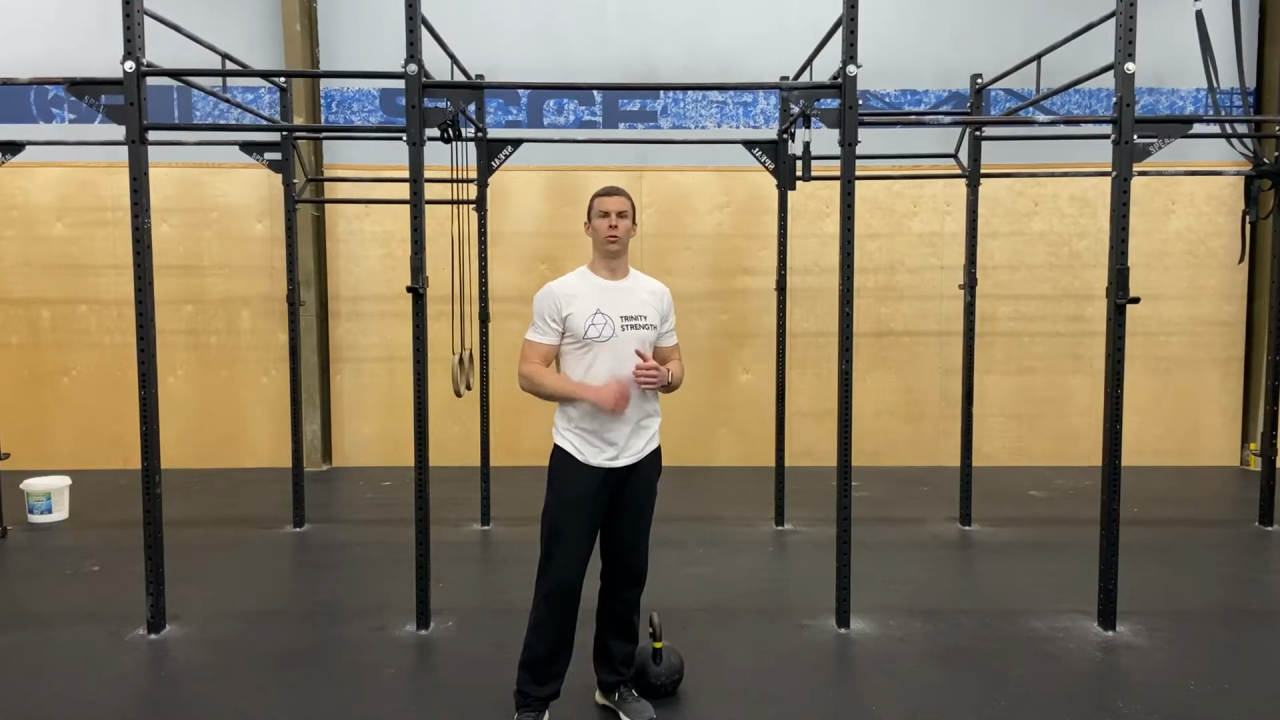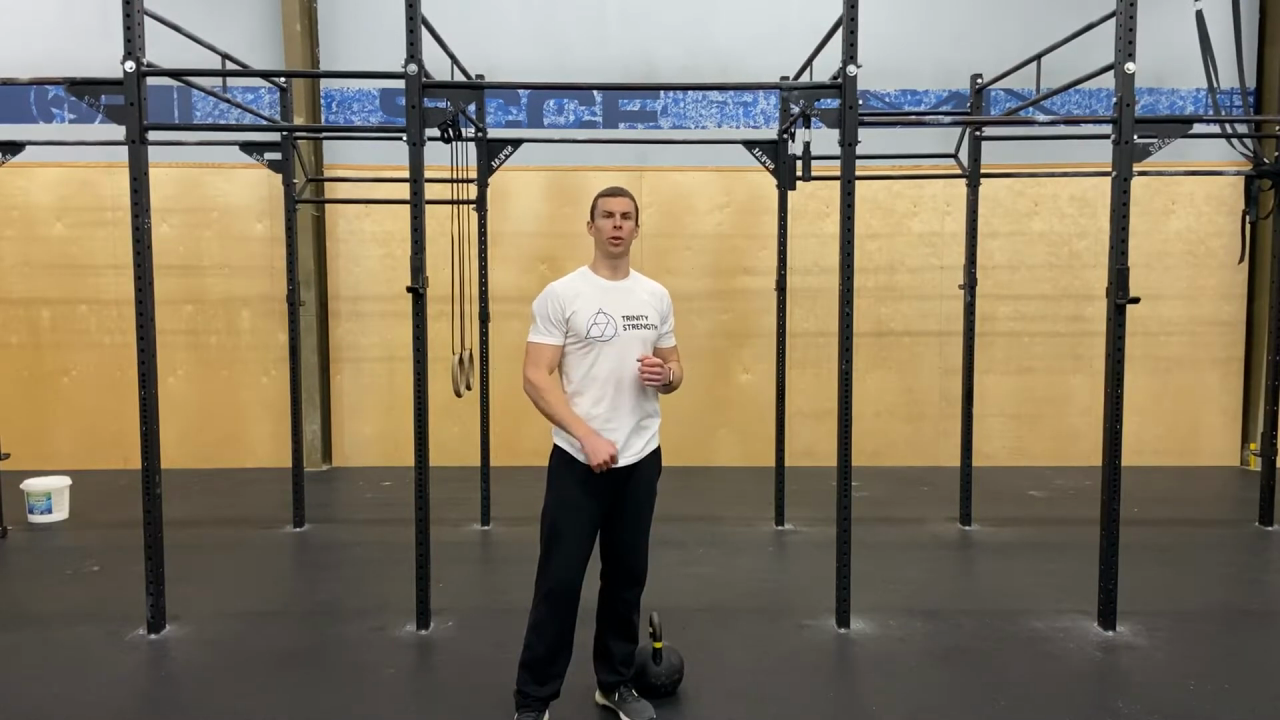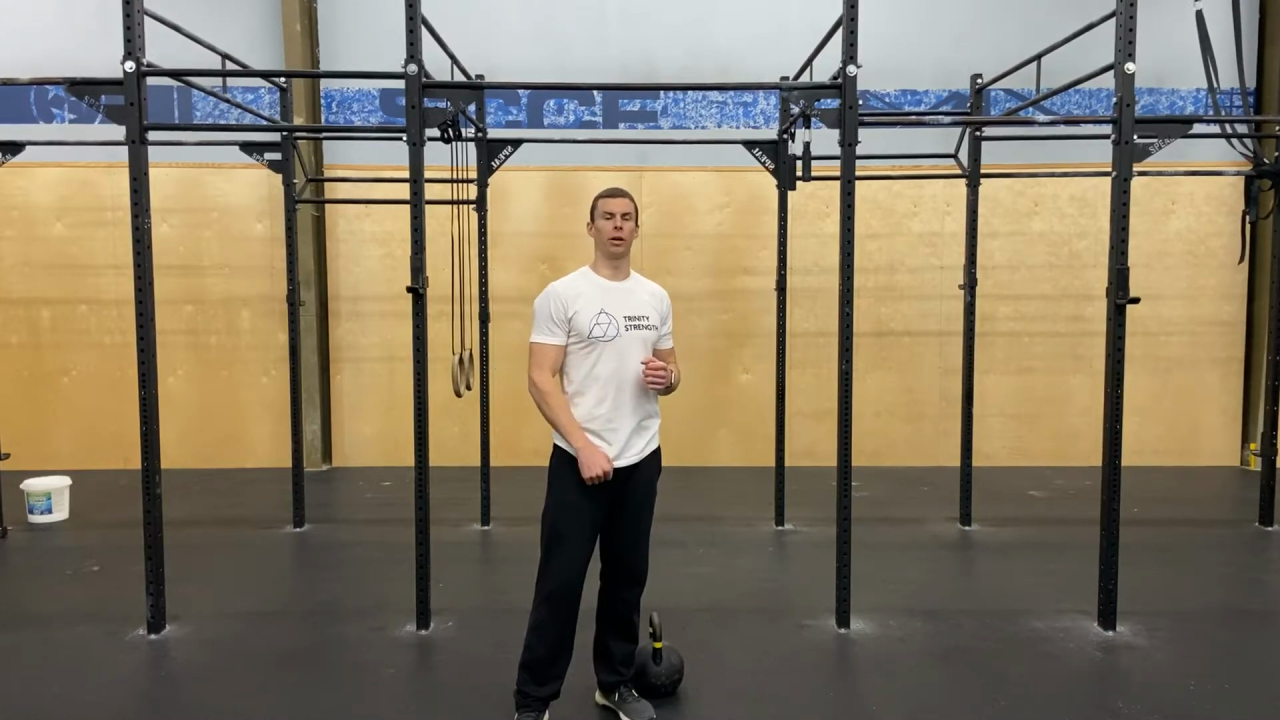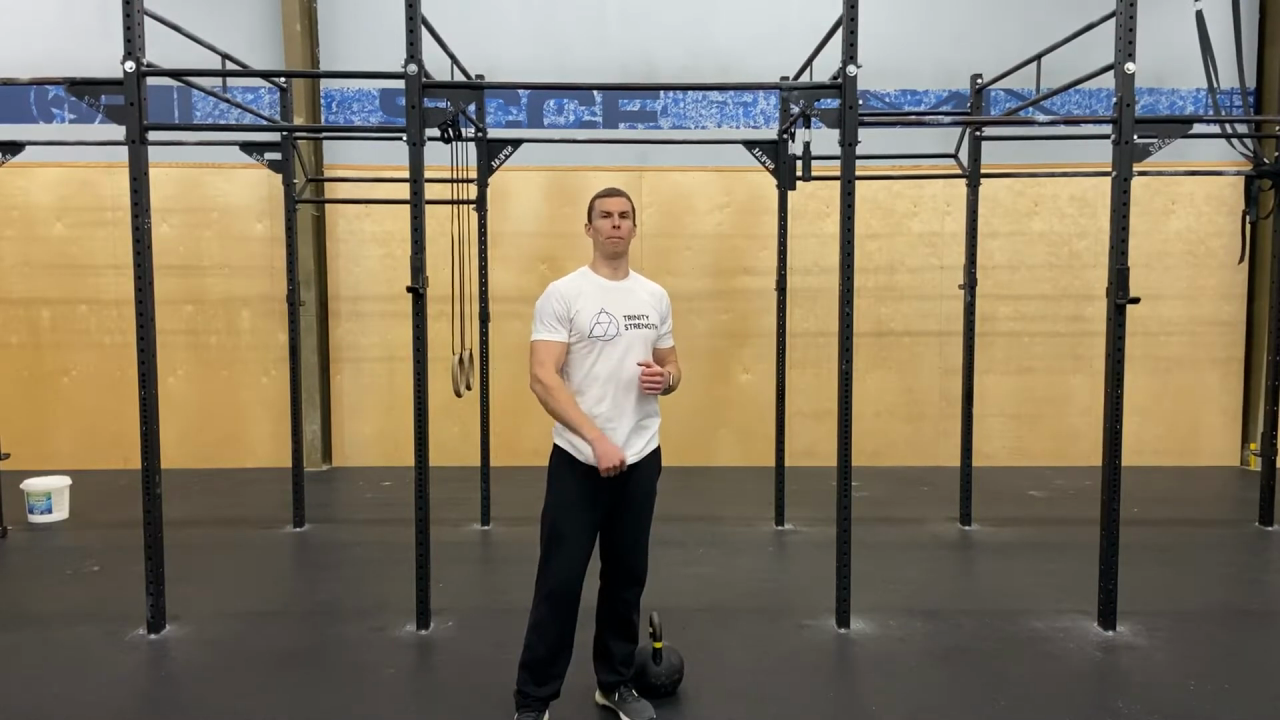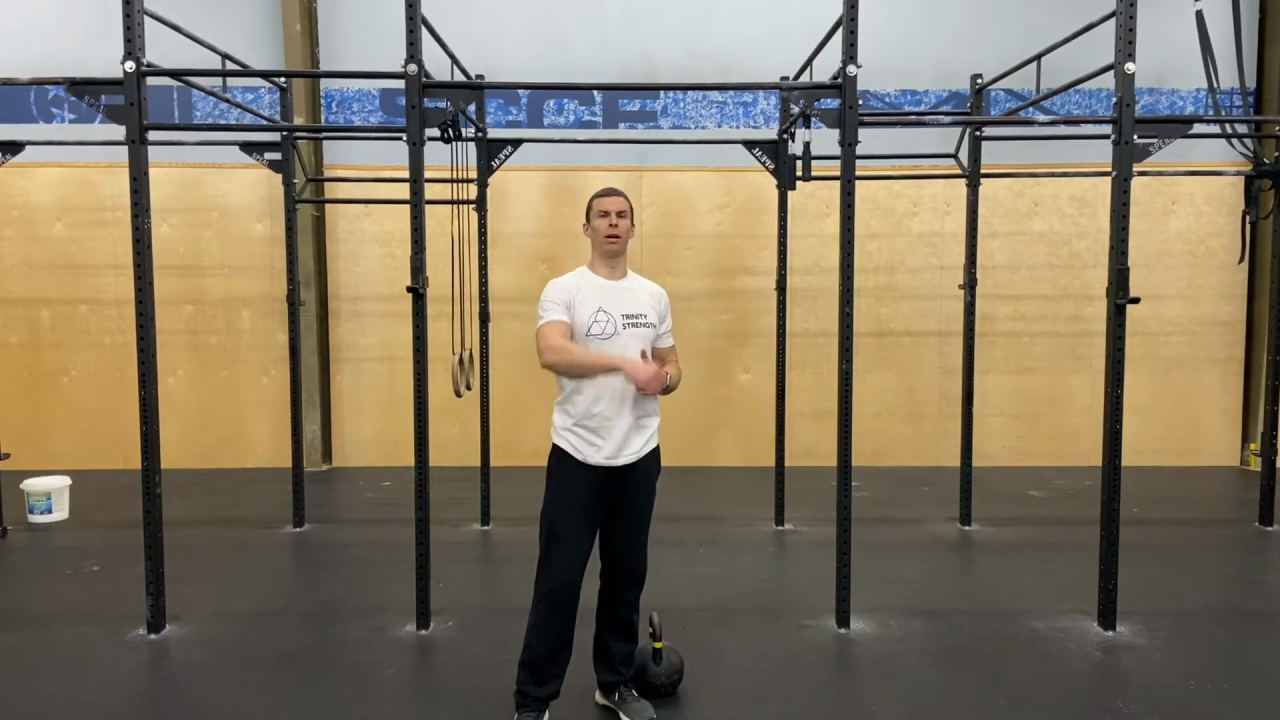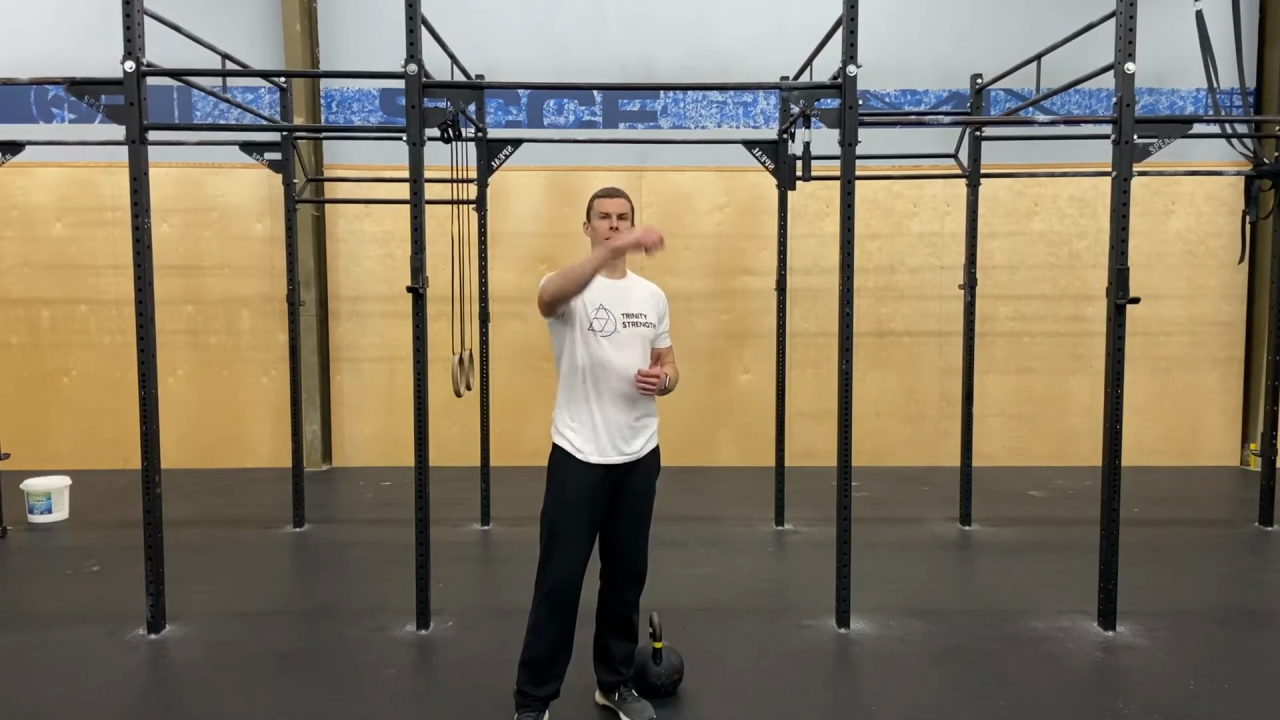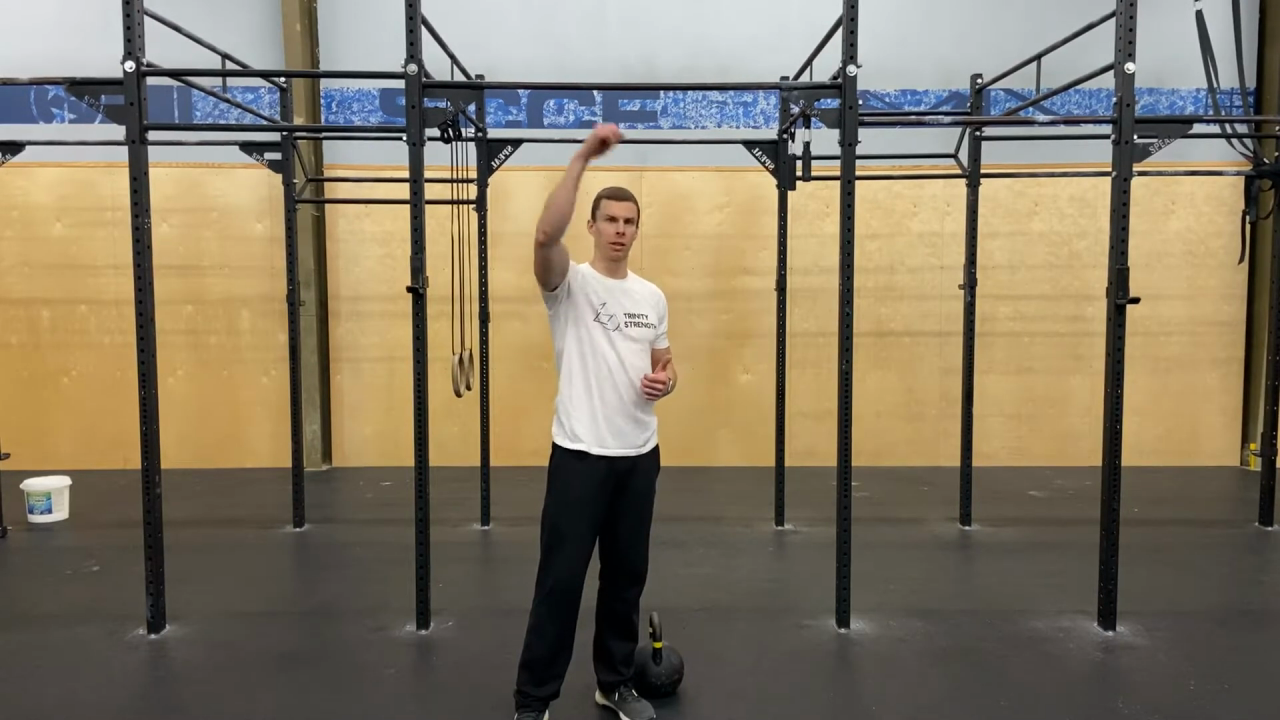
dt=0.2s
person 1, frame 1
left shoulder: (656, 294)
right shoulder: (558, 294)
left elbow: (676, 368)
right elbow: (529, 373)
left wrist: (661, 375)
right wrist: (587, 389)
left hip: (640, 458)
right hip: (578, 458)
left knee: (627, 576)
right knee: (560, 580)
person 1, frame 2
left shoulder: (656, 296)
right shoulder: (560, 294)
left elbow: (674, 368)
right elbow: (536, 376)
left wrist: (665, 374)
right wrist: (586, 435)
left hip: (639, 458)
right hip: (578, 459)
left knee: (627, 576)
right knee: (560, 581)
person 1, frame 3
left shoulder: (656, 297)
right shoulder: (562, 294)
left elbow: (671, 369)
right elbow: (541, 379)
left wrist: (666, 376)
right wrist: (584, 446)
left hip: (640, 460)
right hip: (579, 461)
left knee: (627, 577)
right knee: (560, 582)
person 1, frame 4
left shoulder: (655, 296)
right shoulder: (563, 294)
left elbow: (672, 366)
right elbow: (543, 377)
left wrist: (664, 378)
right wrist: (595, 438)
left hip: (640, 459)
right hip: (578, 459)
left knee: (627, 577)
right knee: (560, 582)
person 1, frame 5
left shoulder: (654, 295)
right shoulder: (563, 290)
left elbow: (672, 367)
right elbow: (551, 354)
left wrist: (662, 378)
right wrist: (622, 363)
left hip: (638, 457)
right hip: (577, 459)
left knee: (626, 576)
right knee: (559, 581)
person 1, frame 6
left shoulder: (651, 294)
right shoulder: (568, 288)
left elbow: (669, 366)
right elbow: (553, 292)
left wrist: (662, 378)
right wrist: (615, 247)
left hip: (638, 457)
right hip: (578, 457)
left knee: (627, 576)
right knee: (559, 581)
person 1, frame 7
left shoulder: (652, 297)
right shoulder: (568, 280)
left elbow: (666, 365)
right elbow: (545, 233)
left wrist: (665, 379)
right wrist: (584, 153)
left hip: (638, 455)
right hip: (581, 454)
left knee: (627, 576)
right knee: (560, 579)
